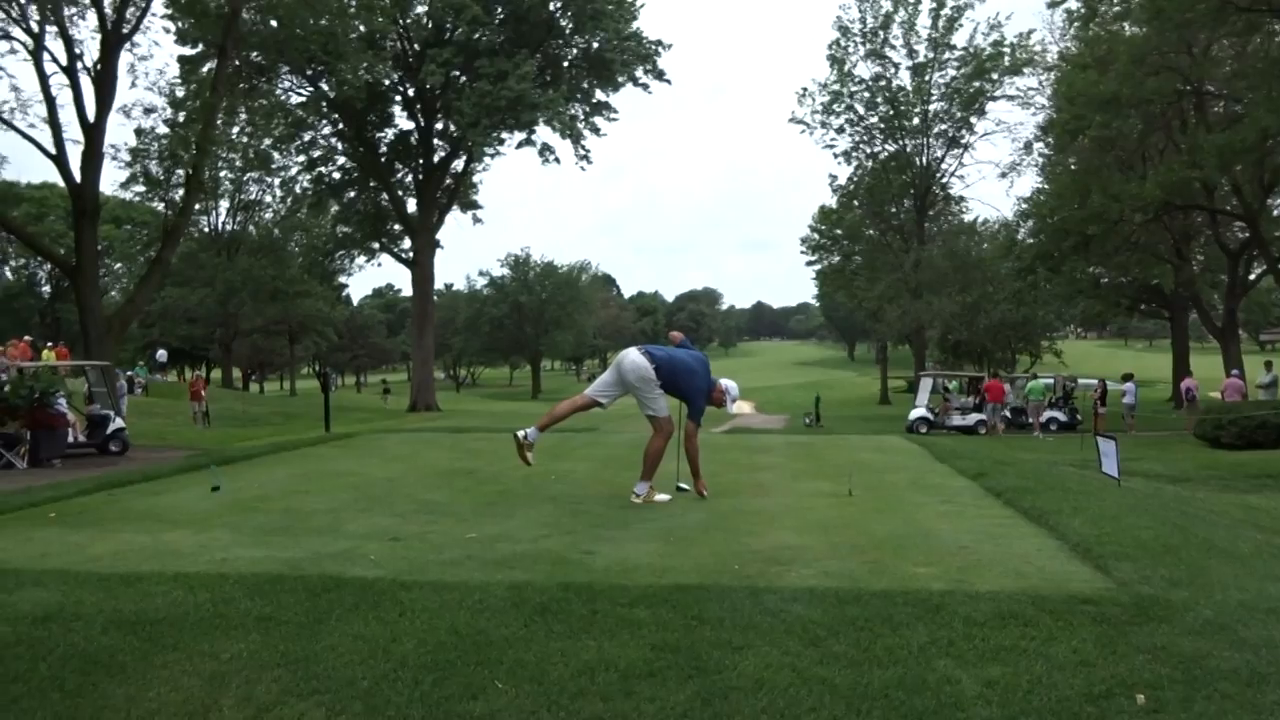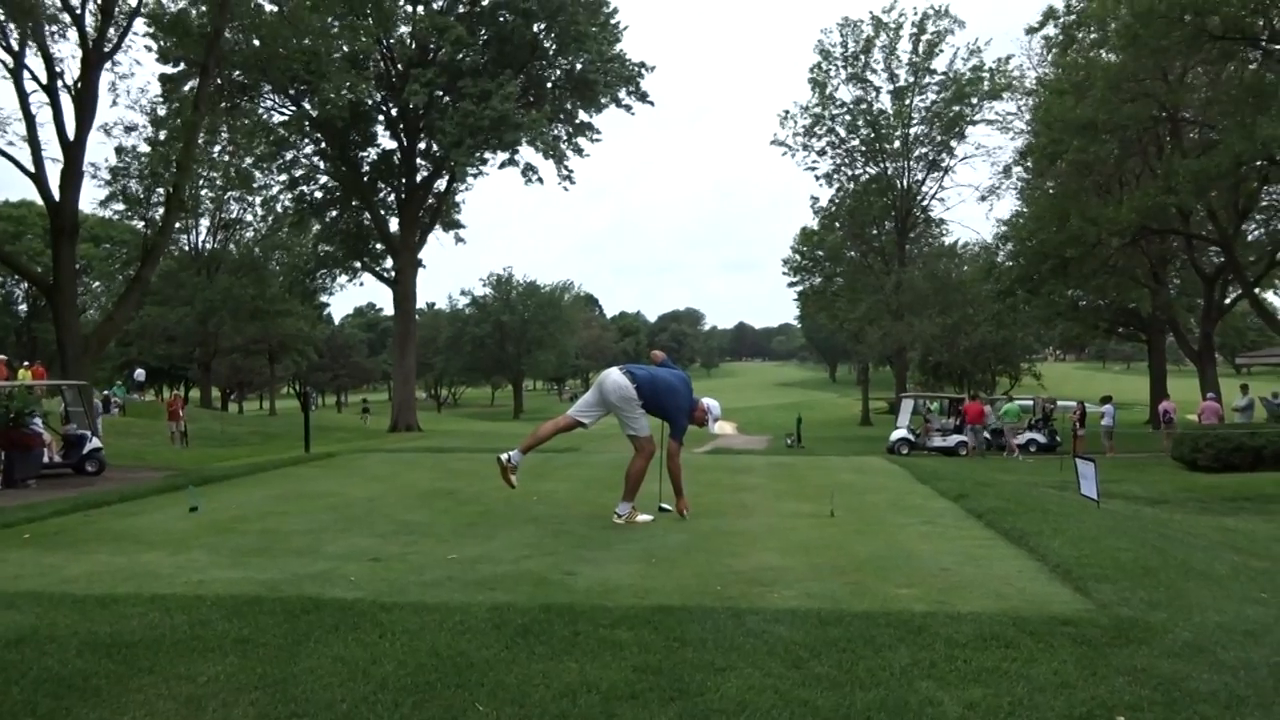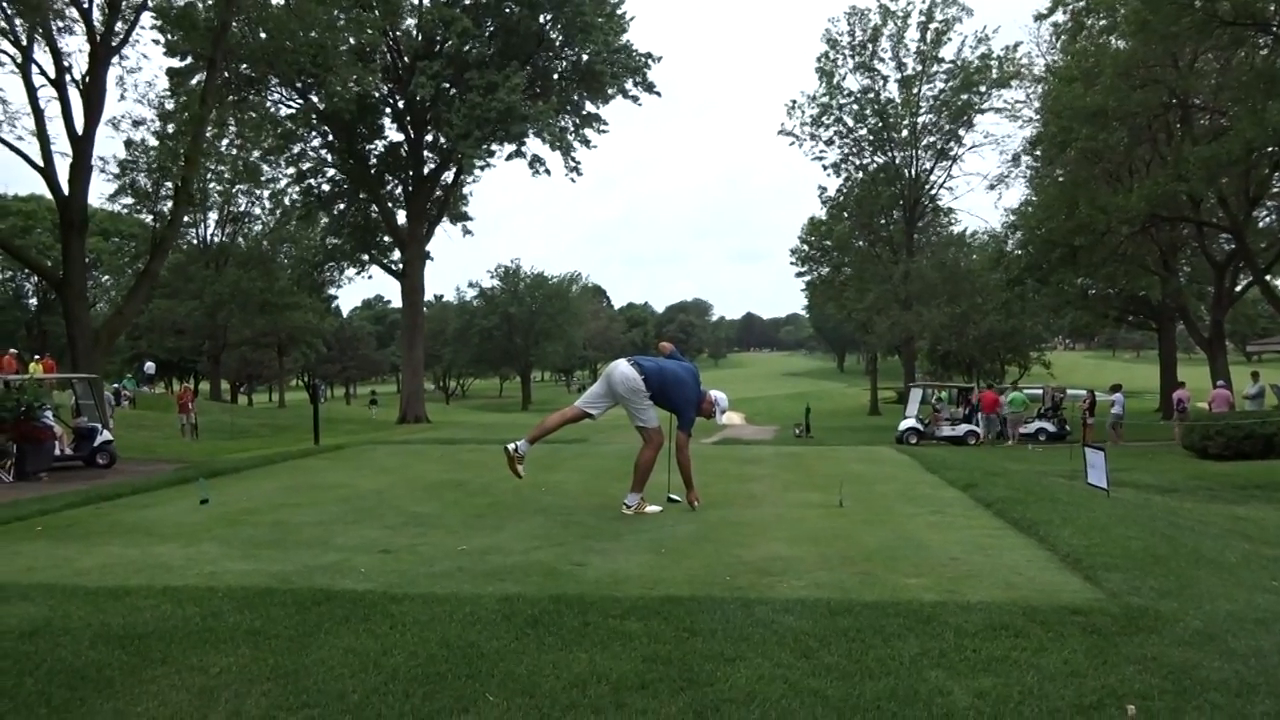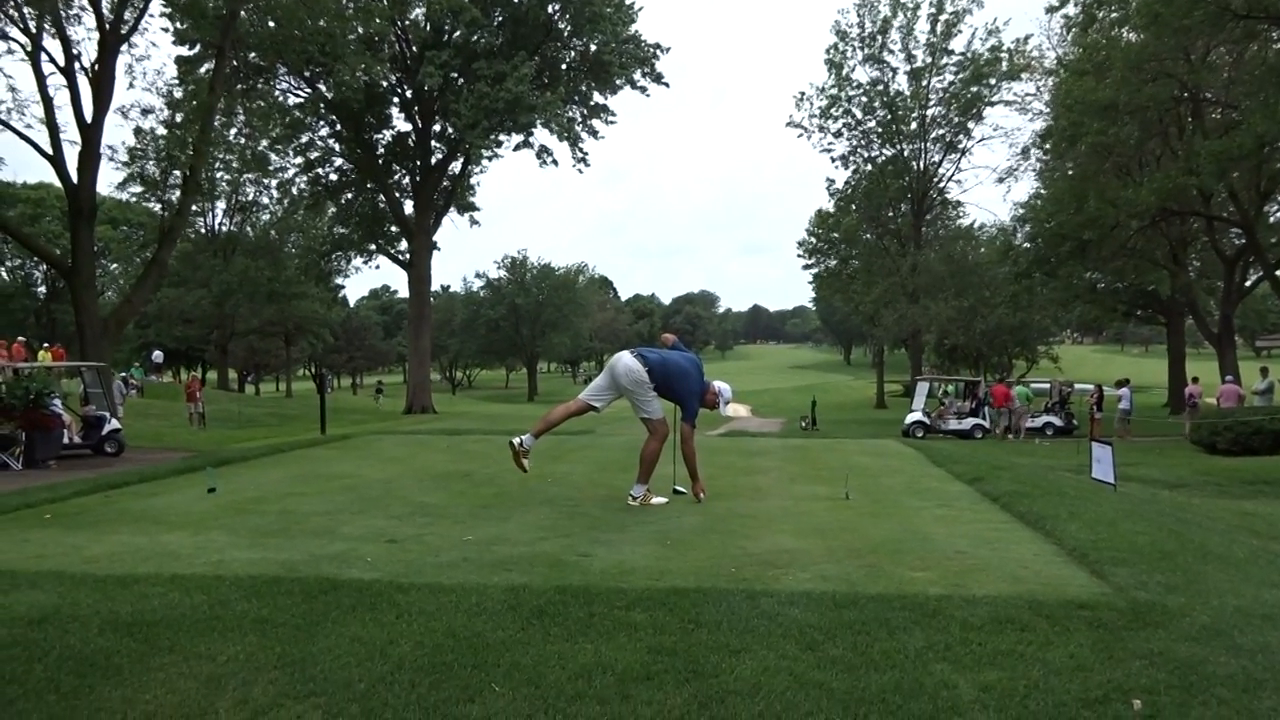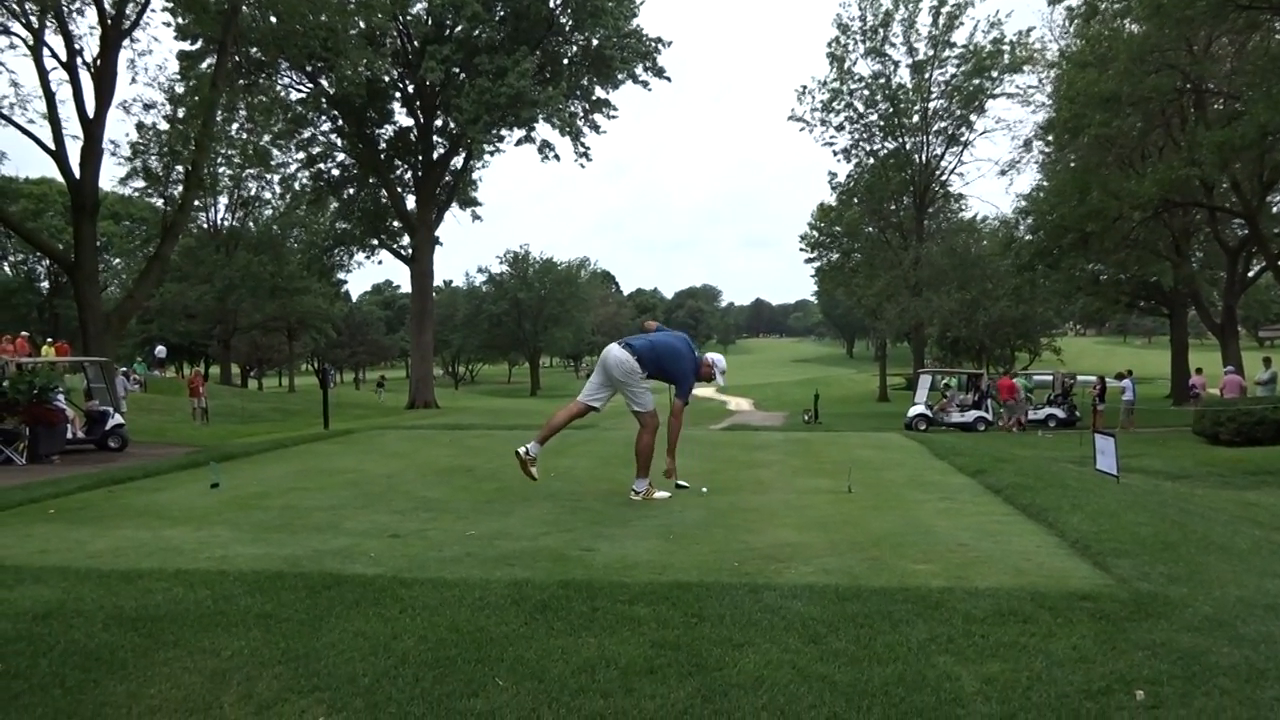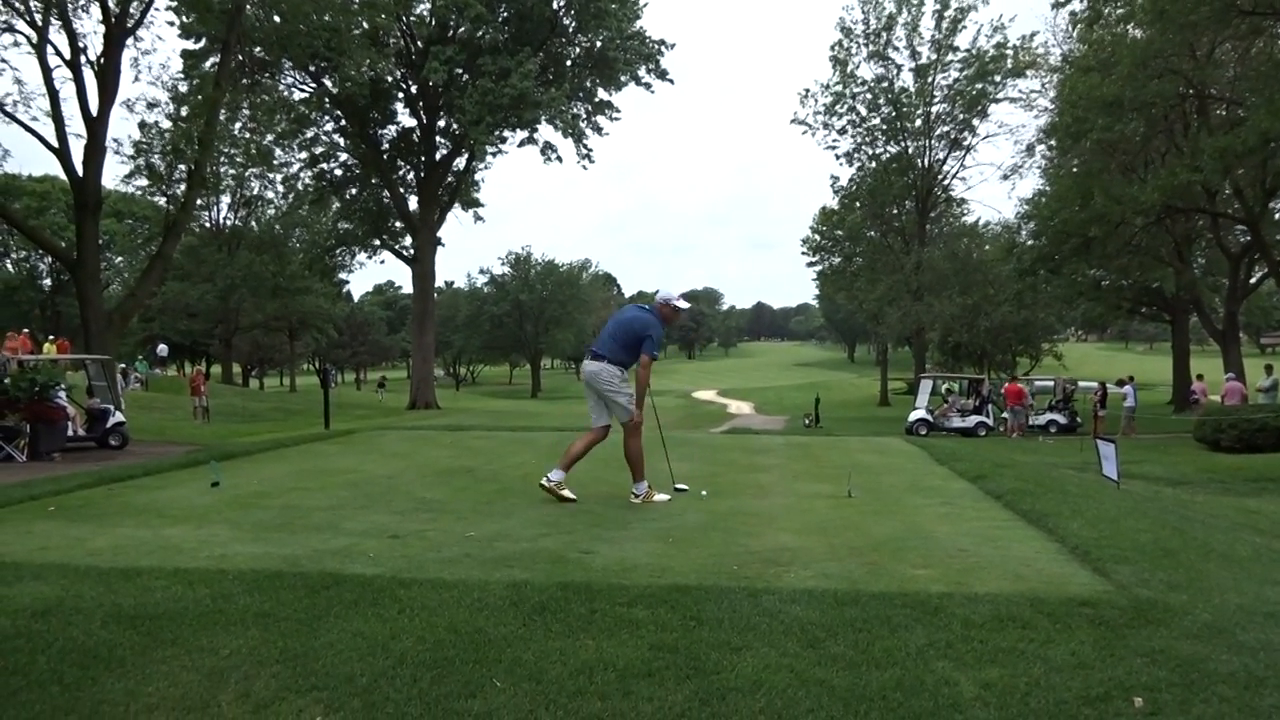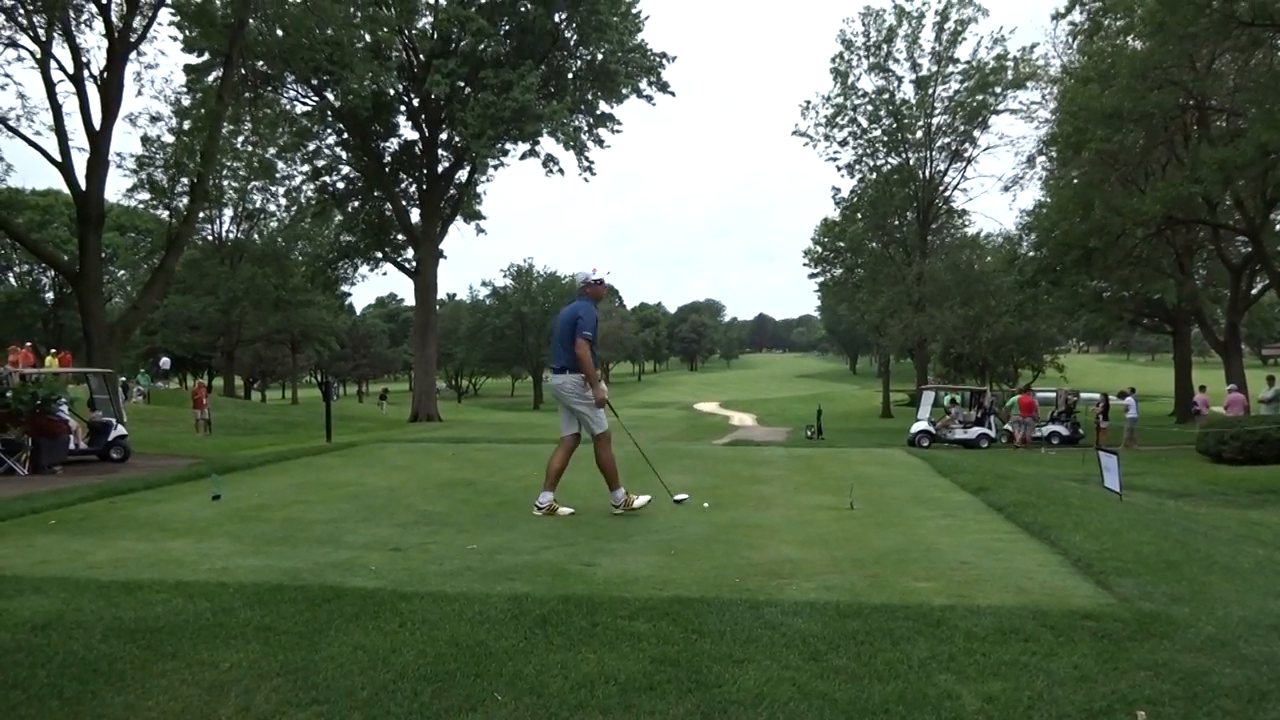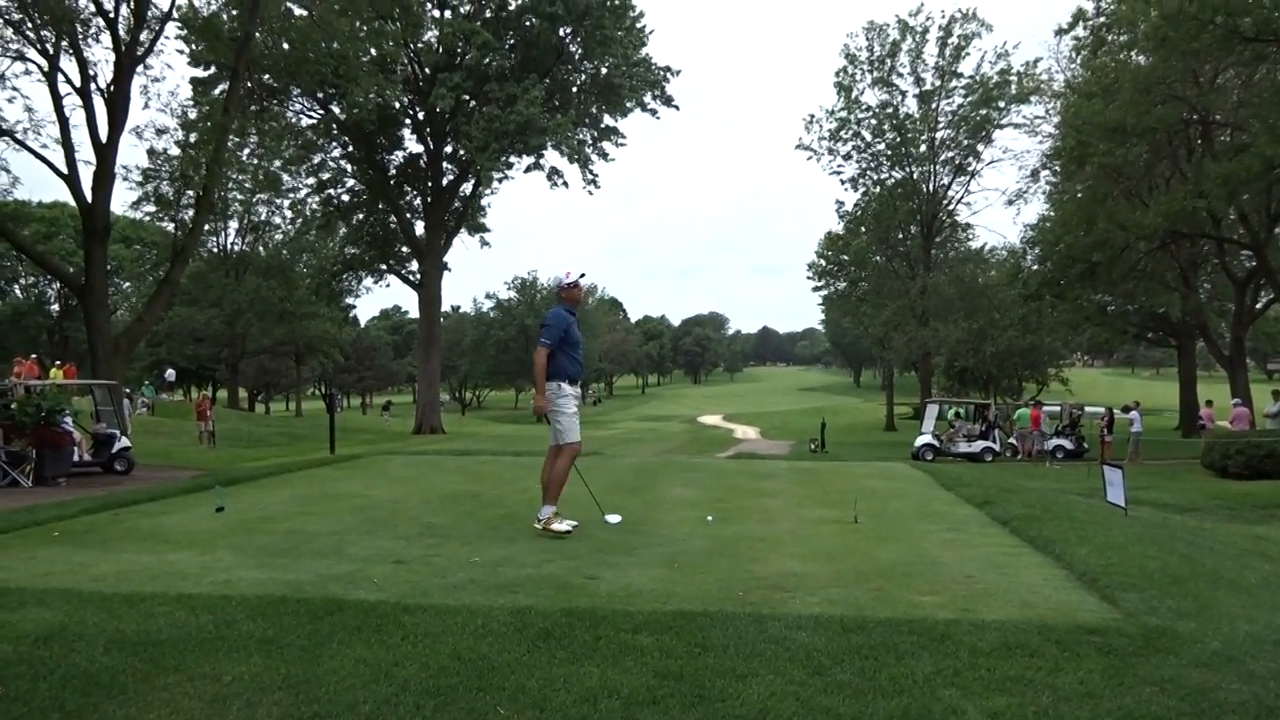
dt=0.4s
person 1, frame 1
left shoulder: (702, 361)
right shoulder: (700, 391)
left elbow: (673, 335)
right elbow: (690, 440)
right wrist: (698, 479)
left hip: (629, 356)
right hip: (642, 369)
left knee: (584, 401)
right knee: (664, 430)
left ankle: (530, 435)
right ankle: (642, 490)
person 1, frame 2
left shoulder: (683, 380)
right shoulder: (681, 410)
left elbow: (655, 354)
right elbow: (672, 459)
right wrist: (680, 498)
left hip: (611, 377)
right hip: (624, 389)
left knee: (566, 422)
right knee: (645, 450)
left ankle: (513, 457)
right ankle: (624, 511)
person 1, frame 3
left shoulder: (691, 372)
right shoulder: (689, 402)
left elbow: (663, 345)
right elbow: (682, 451)
right wrist: (690, 490)
left hip: (619, 368)
right hip: (631, 380)
left knee: (574, 412)
right knee: (654, 441)
left ankle: (521, 448)
right ankle: (633, 501)
person 1, frame 4
left shoulder: (695, 363)
right shoulder: (693, 393)
left elbow: (666, 337)
right elbow: (687, 443)
right wrist: (696, 481)
left hip: (622, 360)
right hip: (635, 372)
left knee: (578, 405)
right knee: (659, 432)
left ankle: (525, 442)
right ankle: (639, 493)
person 1, frame 5
left shoulder: (685, 343)
right shoulder: (687, 370)
left elbow: (649, 324)
right elbow: (675, 417)
right wrist: (670, 457)
left hip: (612, 352)
right hip: (627, 363)
left knee: (579, 407)
right knee: (650, 424)
left ankle: (531, 450)
right ankle: (641, 487)
person 1, frame 6
left shoulder: (634, 309)
right shoulder: (654, 328)
left elbow: (617, 334)
right elbow: (643, 368)
right wrist: (638, 408)
left hip: (591, 366)
right hip: (608, 371)
left knee: (598, 432)
right knee: (632, 429)
left ankle: (554, 478)
right ankle: (641, 490)
person 1, frame 7
left shoulder: (568, 310)
right shoulder: (587, 311)
right elbow: (581, 350)
left wrist: (593, 376)
right wrist: (596, 386)
left hip: (561, 379)
right hip: (574, 381)
left knee: (568, 441)
right knee: (602, 438)
left ankle: (544, 501)
right ankle: (619, 499)
person 1, frame 8
left shoulder: (568, 316)
right shoulder: (558, 317)
right elbow: (540, 355)
right wrist: (540, 395)
left hip: (568, 390)
right hip: (559, 390)
left knee: (557, 451)
right knee: (571, 449)
left ankle: (547, 512)
right ankle: (548, 514)
